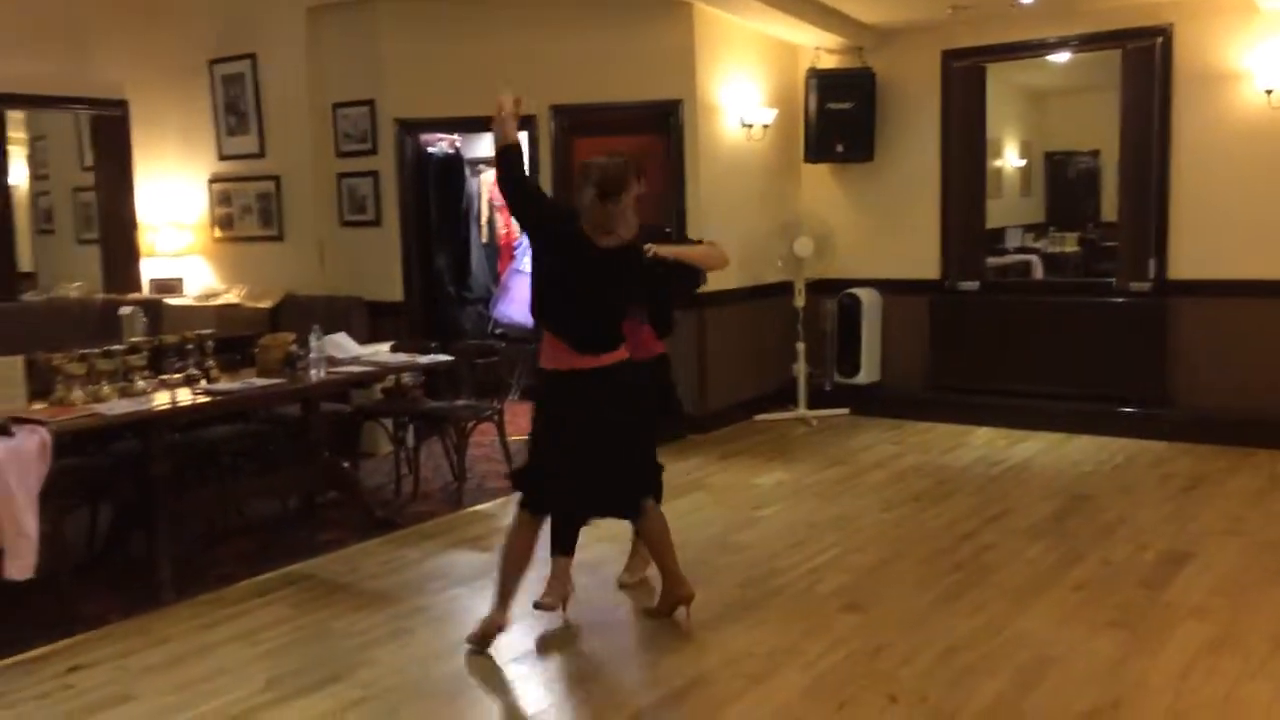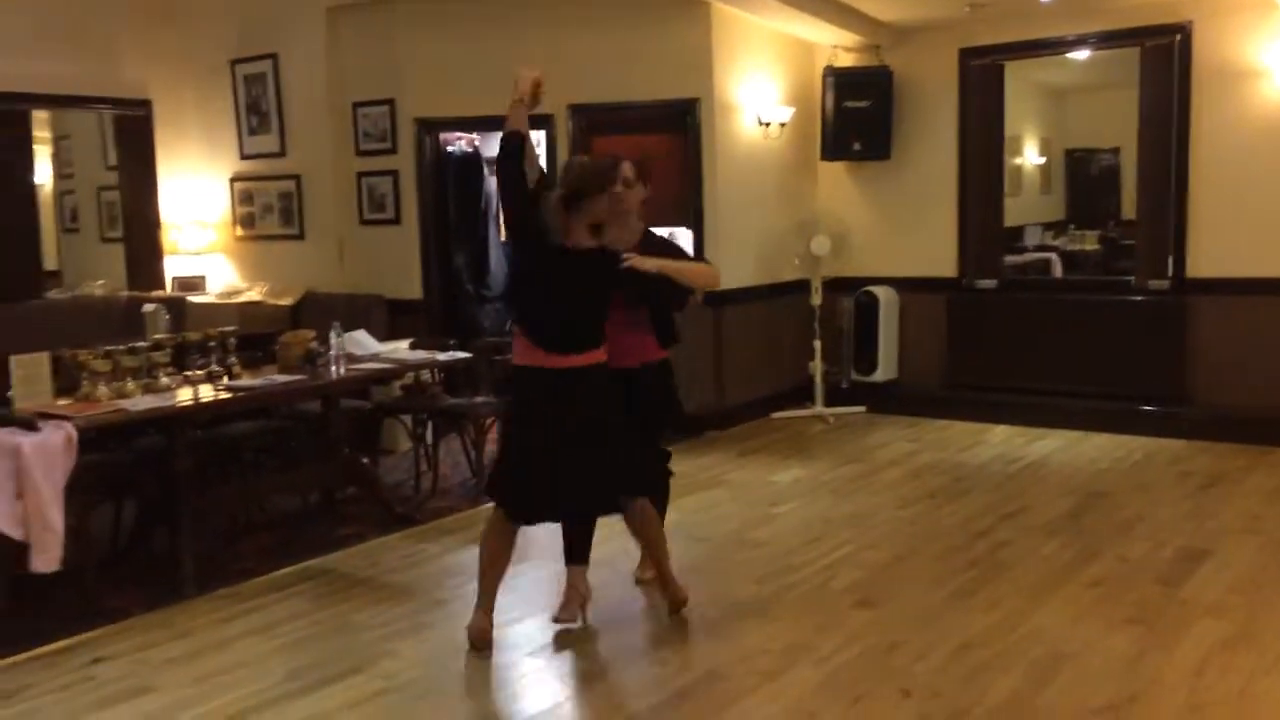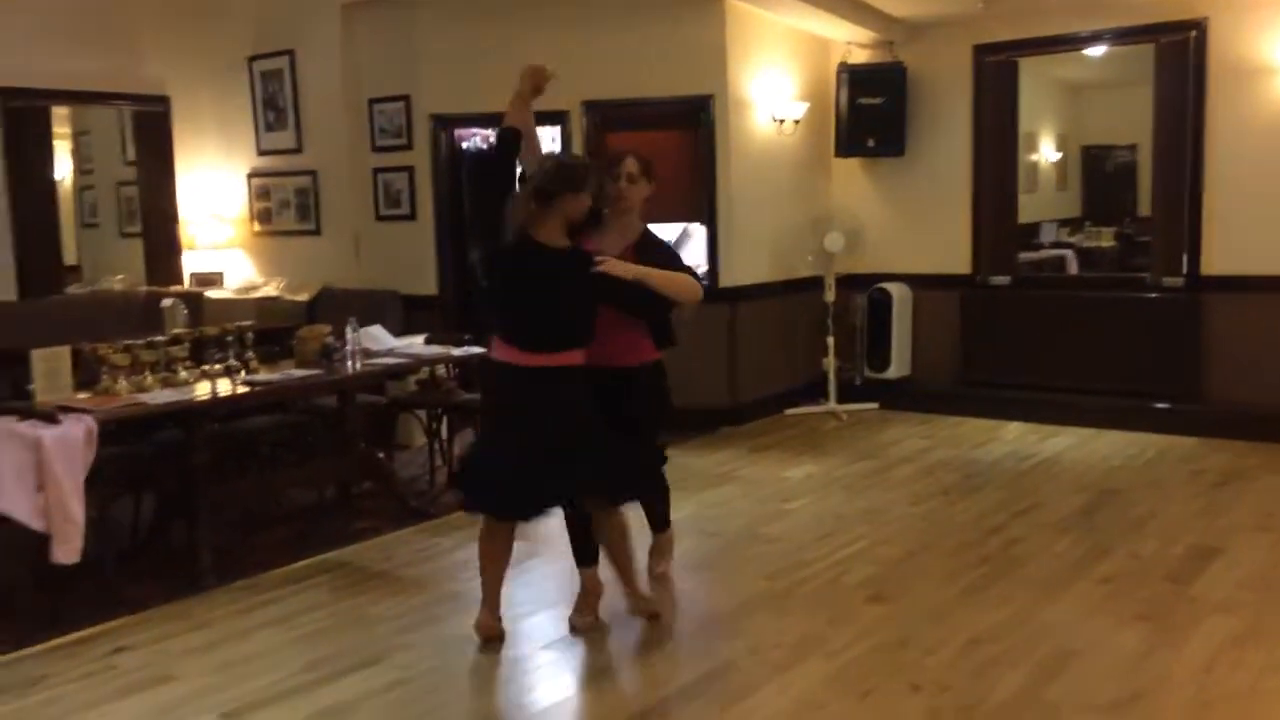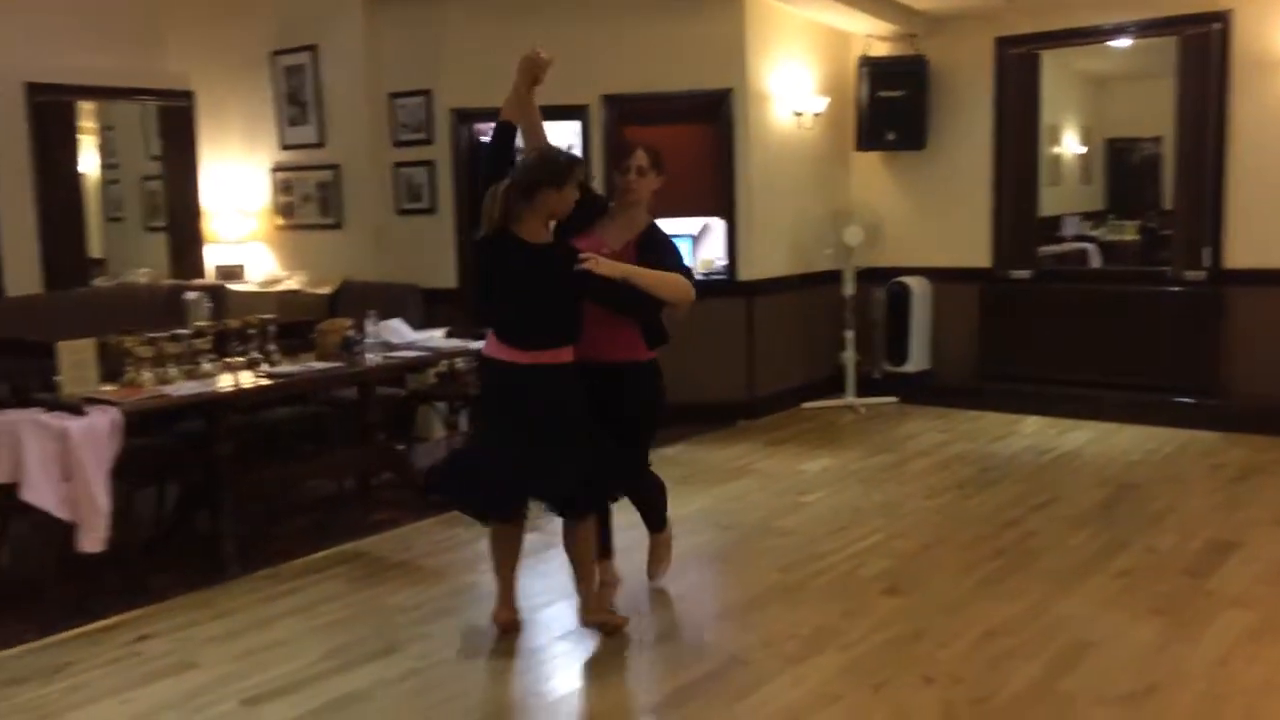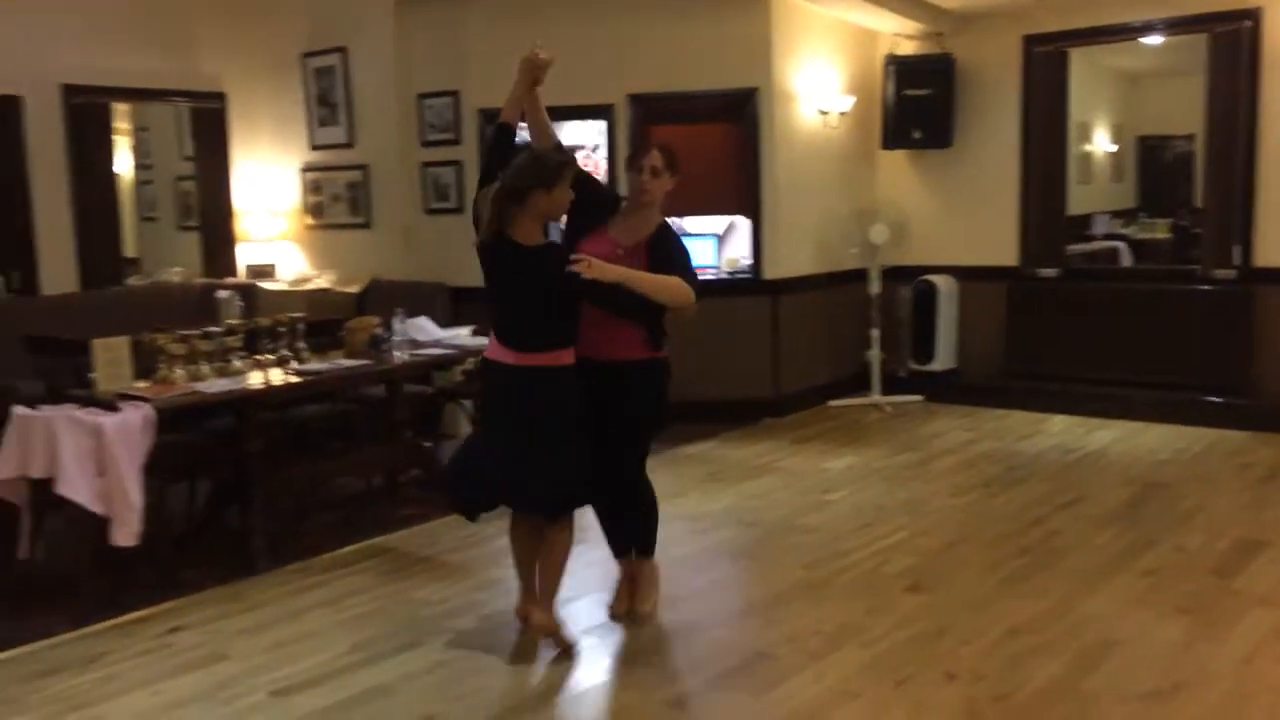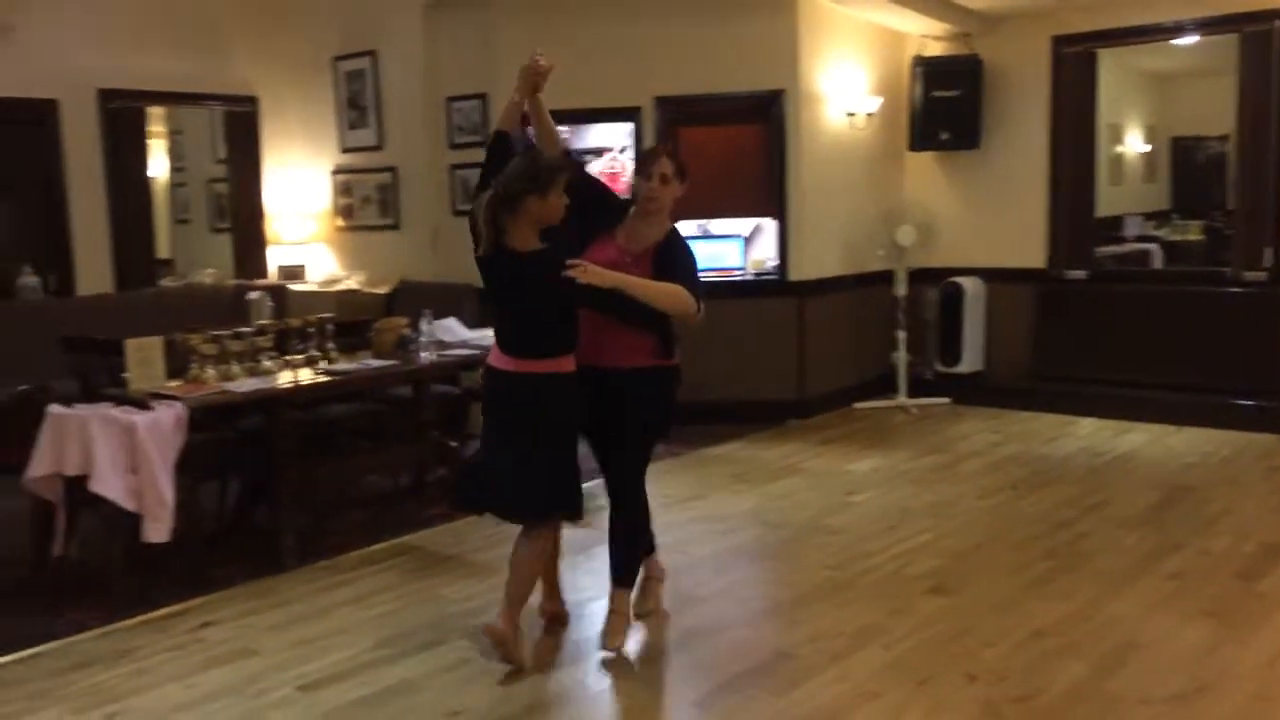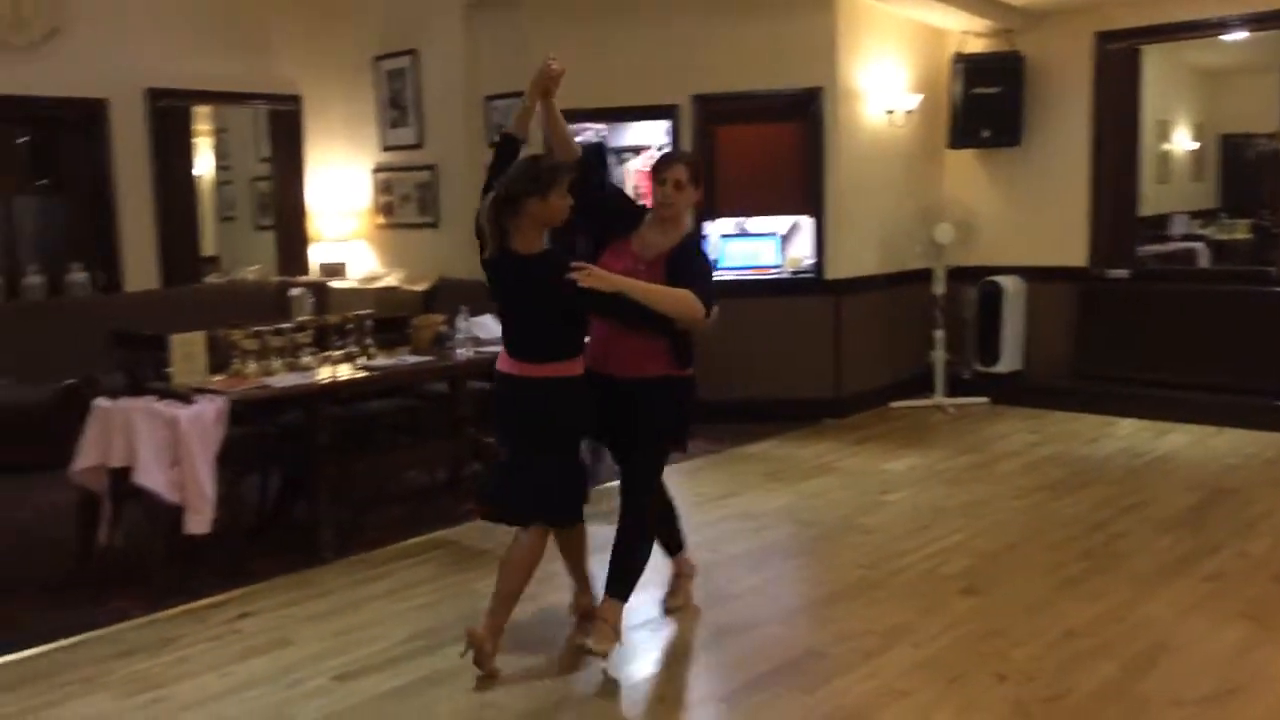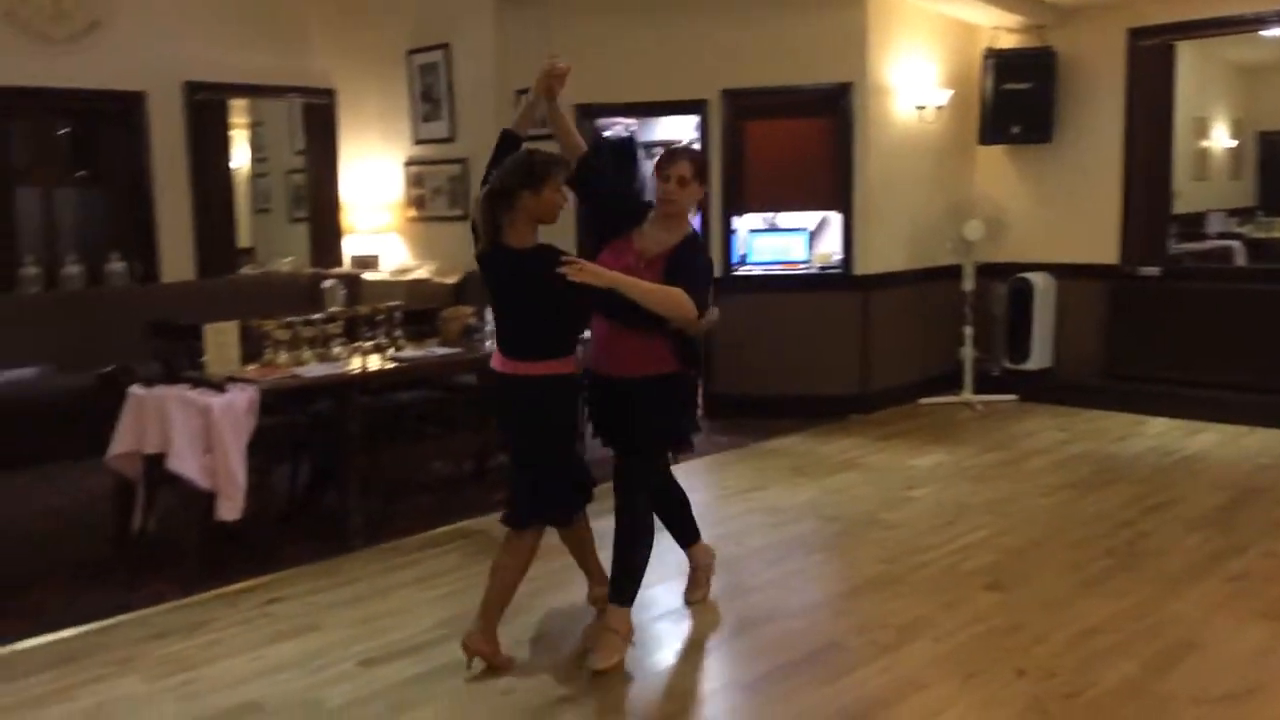
dt=0.1s
person 1, frame 1
left shoulder: (557, 235)
right shoulder: (630, 257)
left elbow: (516, 184)
left wrist: (506, 121)
left hip: (565, 386)
right hip: (613, 381)
left knee: (538, 498)
right knee: (634, 488)
left ankle: (499, 611)
right ankle: (675, 583)
person 1, frame 2
left shoulder: (529, 239)
right shoulder: (606, 263)
left elbow: (510, 174)
left wrist: (519, 105)
left hip: (532, 385)
right hip: (587, 386)
left knee: (512, 500)
right knee: (624, 486)
left ankle: (483, 614)
right ankle: (670, 583)
person 1, frame 3
left shoulder: (504, 243)
right shoulder: (580, 265)
left elbow: (502, 163)
left wrist: (523, 97)
left hip: (509, 382)
right hip: (562, 385)
left knee: (498, 497)
right knee: (597, 491)
left ankle: (489, 610)
right ankle: (633, 590)
person 1, frame 4
left shoulder: (491, 240)
right shoulder: (564, 263)
left elbow: (499, 150)
right elbow: (614, 295)
left wrist: (521, 86)
left hip: (498, 379)
right hip: (549, 384)
left knee: (505, 496)
right knee: (579, 491)
left ankle: (506, 602)
right ankle: (593, 601)
person 1, frame 5
left shoulder: (491, 235)
right shoulder: (558, 263)
left elbow: (497, 154)
left wrist: (523, 85)
left hip: (502, 378)
right hip: (548, 384)
left knee: (516, 493)
right knee: (556, 498)
left ankle: (529, 598)
right ankle: (544, 605)
person 1, frame 6
left shoulder: (490, 245)
right shoulder: (553, 265)
left elbow: (494, 163)
left wrist: (523, 94)
left hip: (502, 381)
right hip: (545, 390)
left knee: (530, 493)
right knee: (545, 506)
left ankle: (551, 598)
right ankle: (509, 620)
person 1, frame 7
left shoulder: (496, 246)
right shoulder: (557, 270)
left elbow: (504, 158)
right elbow: (626, 308)
left wrist: (534, 95)
left hip: (514, 387)
right hip: (554, 393)
left knee: (561, 497)
right knee: (538, 512)
left ankle: (584, 595)
right ankle: (489, 628)
person 1, frame 8
left shoulder: (492, 243)
right shoulder: (548, 264)
left elbow: (504, 155)
left wrist: (538, 96)
left hip: (512, 382)
right hip: (545, 390)
left knee: (560, 488)
right knee: (536, 510)
left ankle: (599, 585)
right ankle: (481, 632)
person 2, frame 1
left shoulder: (652, 248)
left elbow: (718, 258)
left wrist: (668, 252)
left hip: (641, 370)
left ankle: (642, 550)
right ankle: (561, 573)
person 2, frame 2
left shoulder: (656, 248)
left elbow: (708, 279)
left wrist: (652, 265)
left hip: (641, 376)
left knee: (647, 462)
right ankle: (576, 582)
person 2, frame 3
left shoulder: (652, 249)
left elbow: (693, 291)
left wrist: (634, 271)
left hip: (633, 377)
left knee: (640, 468)
left ankle: (663, 537)
right ankle: (588, 582)
person 2, frame 4
left shoulder: (655, 244)
right shoulder: (585, 213)
left elbow: (683, 293)
right elbow: (541, 152)
left wrist: (617, 269)
left hip: (628, 374)
right hip: (573, 368)
left knee: (628, 470)
left ankle: (660, 530)
right ankle: (603, 569)
person 2, frame 5
left shoulder: (665, 242)
right shoulder: (595, 206)
left elbow: (685, 296)
right elbow: (549, 150)
left wrist: (618, 272)
right wrist: (530, 92)
left hip: (634, 372)
right hip: (582, 366)
left knee: (626, 471)
right knee: (598, 473)
left ankle: (644, 566)
right ankle: (627, 570)
person 2, frame 6
left shoulder: (674, 250)
right shoulder: (606, 211)
left elbow: (686, 304)
left wrist: (613, 277)
left hip: (642, 382)
right hip: (588, 375)
left knee: (626, 485)
right knee: (617, 482)
left ankle: (621, 604)
right ankle: (649, 567)
person 2, frame 7
left shoulder: (688, 256)
right shoulder: (624, 219)
left elbow: (694, 310)
right elbow: (575, 162)
left wrist: (618, 283)
right wrist: (548, 104)
left hip: (657, 387)
right hip: (606, 377)
left knee: (638, 487)
right knee: (643, 481)
left ankle: (610, 611)
right ankle: (680, 564)
person 2, frame 8
left shoulder: (692, 252)
right shoulder: (623, 213)
left elbow: (686, 309)
right elbow: (580, 156)
left wrist: (608, 277)
right wrist: (553, 100)
left hip: (660, 386)
right hip: (609, 380)
left knee: (633, 488)
right knee: (648, 478)
left ankle: (616, 619)
right ankle: (697, 551)
